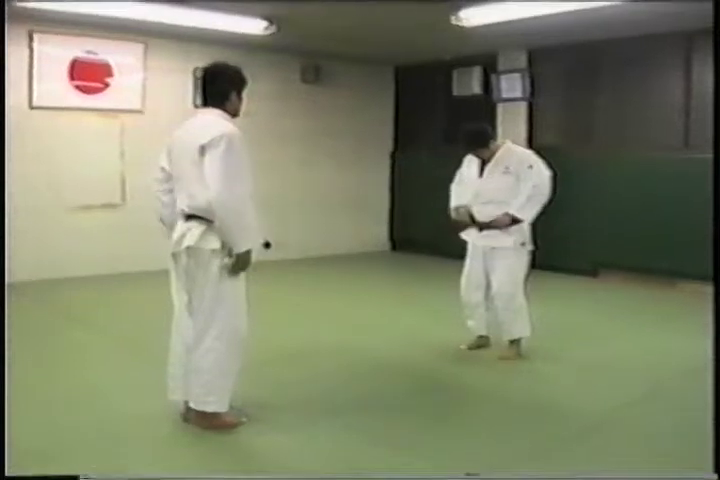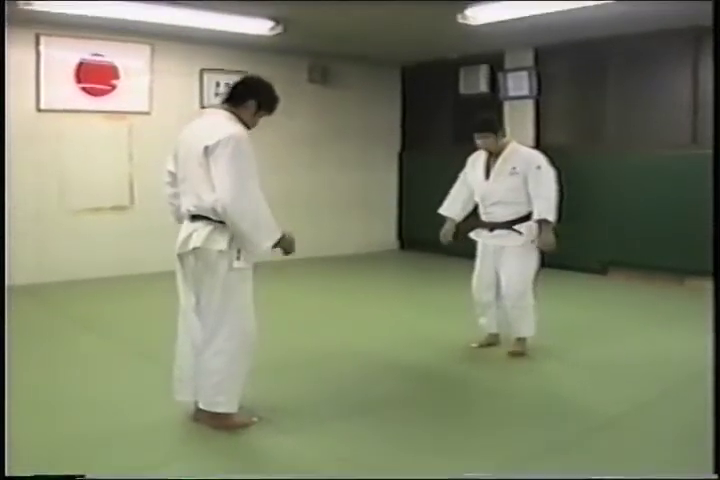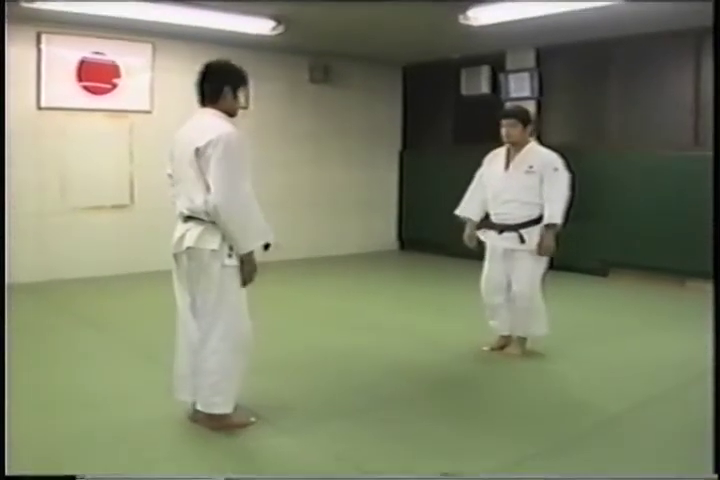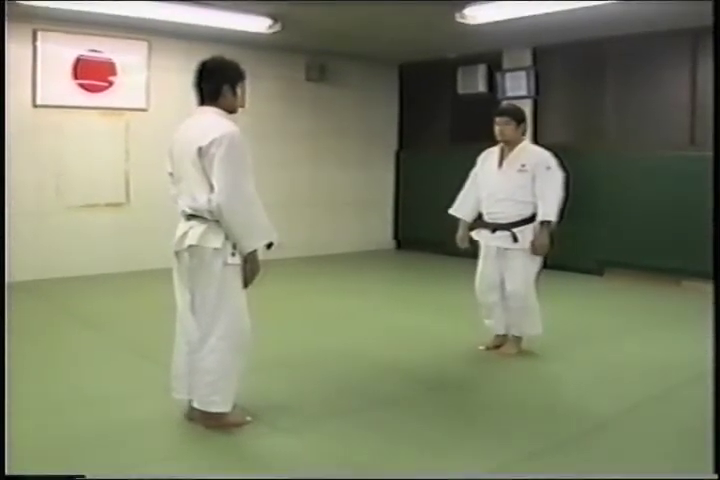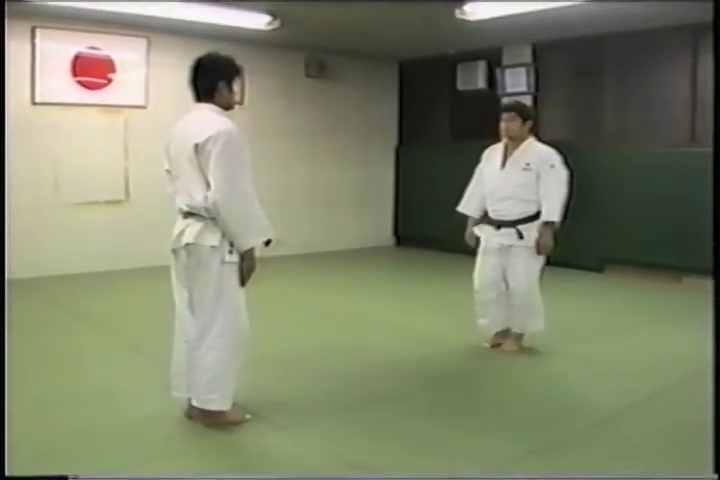
dt=1s
person 1, frame 1
left shoulder: (184, 131)
right shoulder: (224, 133)
left elbow: (165, 189)
right elbow: (227, 197)
left wrist: (181, 228)
right wrist: (243, 246)
left hip: (186, 237)
right hip: (215, 242)
left knee: (190, 320)
right knee: (218, 325)
left ankle: (191, 400)
right ankle: (206, 407)
person 1, frame 2
left shoulder: (192, 129)
right shoulder: (232, 135)
left elbow: (173, 187)
right elbow: (238, 199)
right wrist: (275, 238)
left hip: (192, 236)
right hip: (220, 241)
left knee: (198, 321)
right knee: (228, 326)
left ankle: (201, 400)
right ankle: (216, 408)
person 1, frame 3
left shoulder: (186, 131)
right shoulder: (224, 134)
right elbow: (230, 199)
right wrist: (248, 248)
left hip: (188, 235)
right hip: (216, 242)
left knee: (196, 322)
right knee: (225, 326)
left ankle: (200, 401)
right ankle: (215, 408)
person 1, frame 4
left shoulder: (184, 130)
right shoulder: (225, 132)
right elbow: (232, 198)
right wrist: (251, 248)
left hip: (189, 234)
right hip: (216, 241)
left knee: (194, 321)
right knee: (222, 325)
left ankle: (196, 400)
right ankle: (211, 407)
person 1, frame 5
left shoulder: (181, 128)
right shoulder: (222, 129)
right elbow: (229, 196)
right wrist: (247, 245)
left hip: (187, 232)
right hip: (214, 238)
left knee: (192, 319)
right knee: (220, 323)
left ankle: (195, 398)
right ankle: (211, 405)
person 2, frame 1
left shoulder: (523, 158)
right shoulder: (470, 161)
left elbow: (539, 189)
right elbow: (459, 185)
left wrist: (510, 215)
right wrist: (460, 207)
left hip: (510, 235)
right hip: (478, 234)
left knee: (506, 289)
right knee: (472, 287)
left ankle: (514, 342)
right ankle: (481, 334)
person 2, frame 2
left shoulder: (529, 158)
right shoulder: (475, 160)
left elbow: (544, 194)
right elbow: (463, 191)
left wrist: (546, 228)
right wrist: (451, 222)
left hip: (519, 235)
right hip: (488, 234)
left knee: (515, 287)
right knee: (483, 286)
left ankle: (520, 339)
right ankle: (492, 333)
person 2, frame 3
left shoulder: (547, 159)
right shoulder: (493, 158)
left elbow: (556, 198)
right elbow: (478, 192)
left wrist: (549, 234)
right wrist: (470, 225)
left hip: (528, 236)
right hip: (497, 235)
left knee: (524, 289)
right knee: (493, 287)
left ankle: (521, 338)
right ankle: (504, 333)
person 2, frame 4
left shoulder: (539, 158)
right shoulder: (487, 157)
left elbow: (550, 196)
right elbow: (472, 192)
left wrist: (543, 232)
right wrist: (463, 226)
left hip: (522, 235)
right hip: (491, 234)
left knee: (518, 288)
right knee: (487, 286)
left ankle: (516, 337)
right ankle: (500, 332)
person 2, frame 5
left shoulder: (544, 156)
right shoulder: (491, 153)
left elbow: (553, 196)
right elbow: (477, 190)
left wrist: (547, 232)
right wrist: (472, 224)
left hip: (525, 232)
right hip: (493, 231)
left knee: (522, 286)
right knee: (485, 282)
left ankle: (517, 334)
right ankle: (499, 329)
